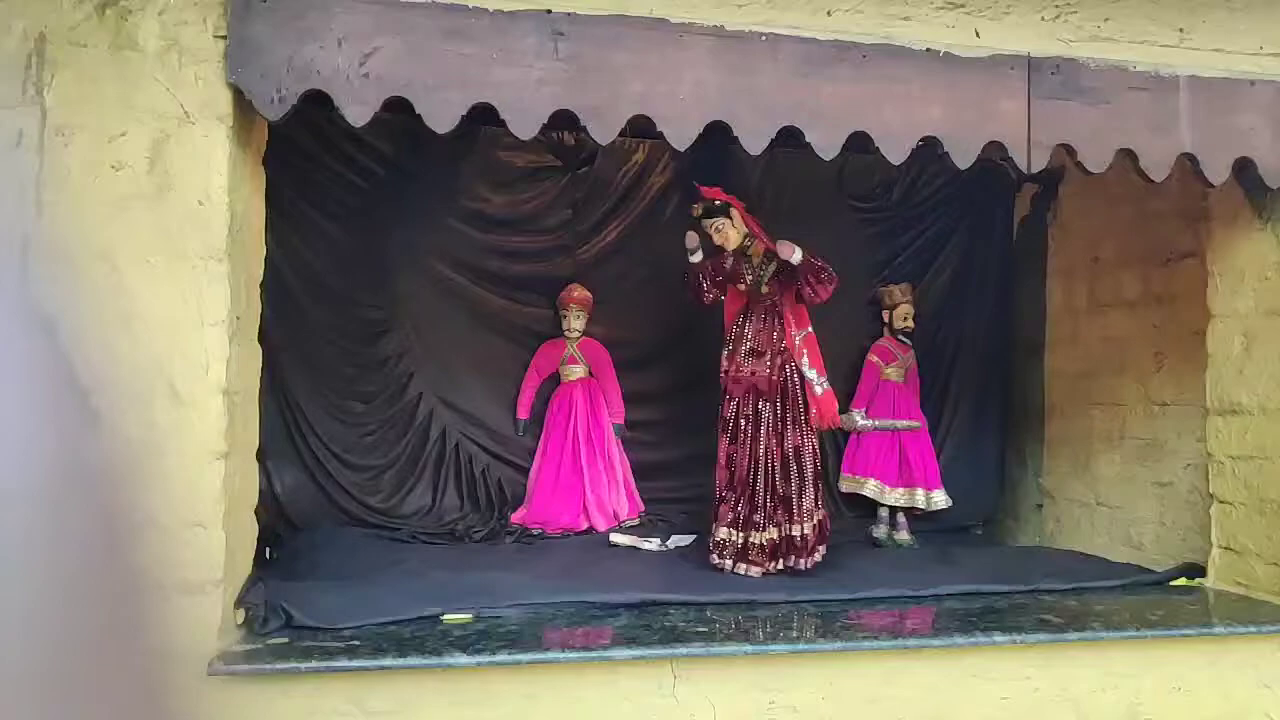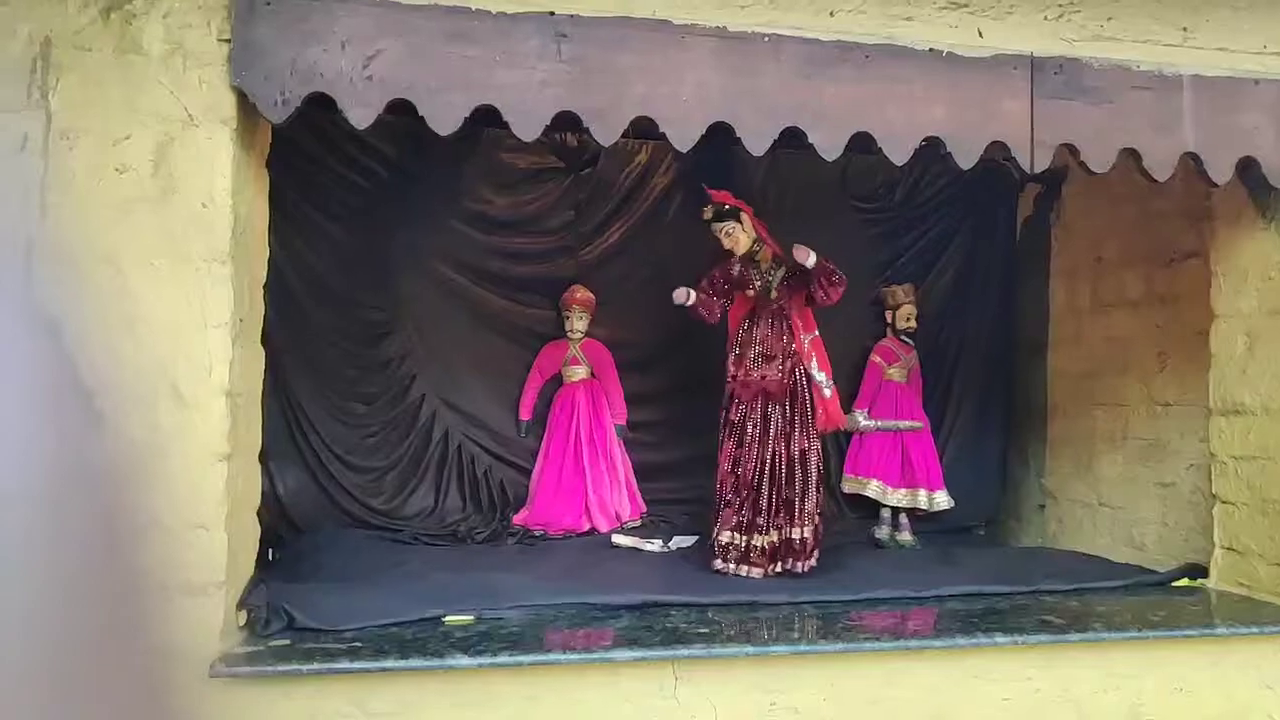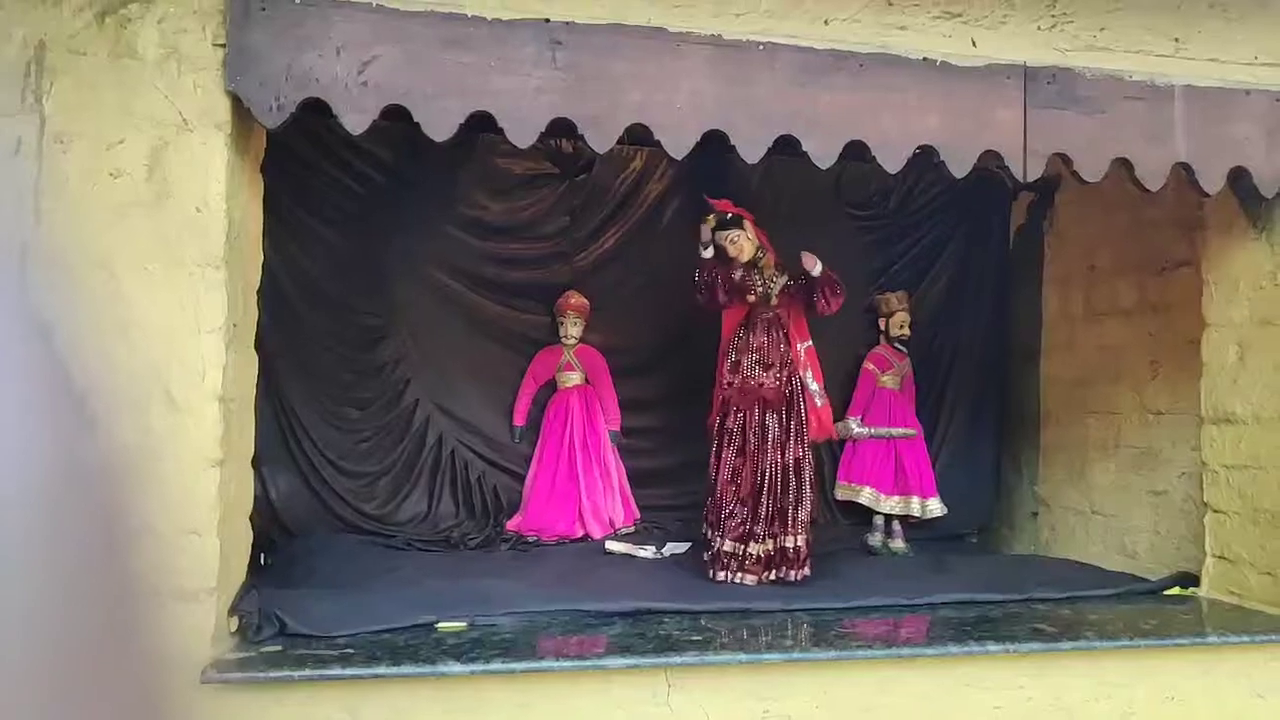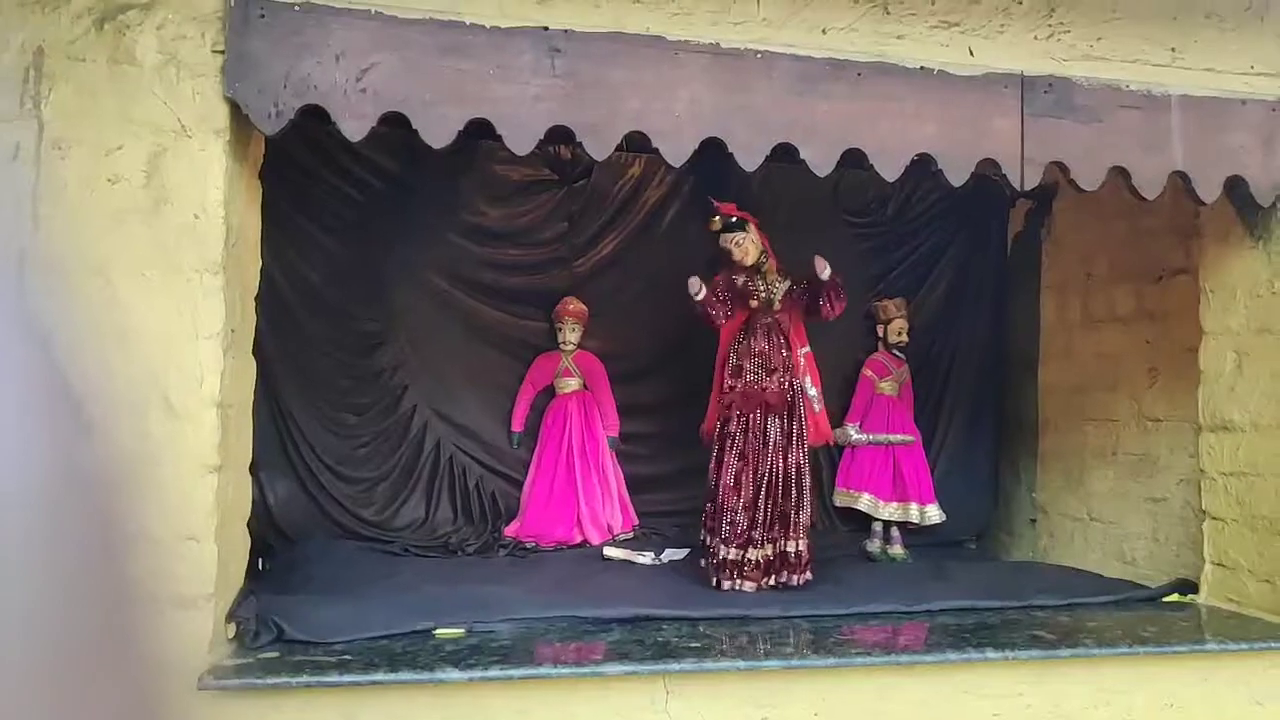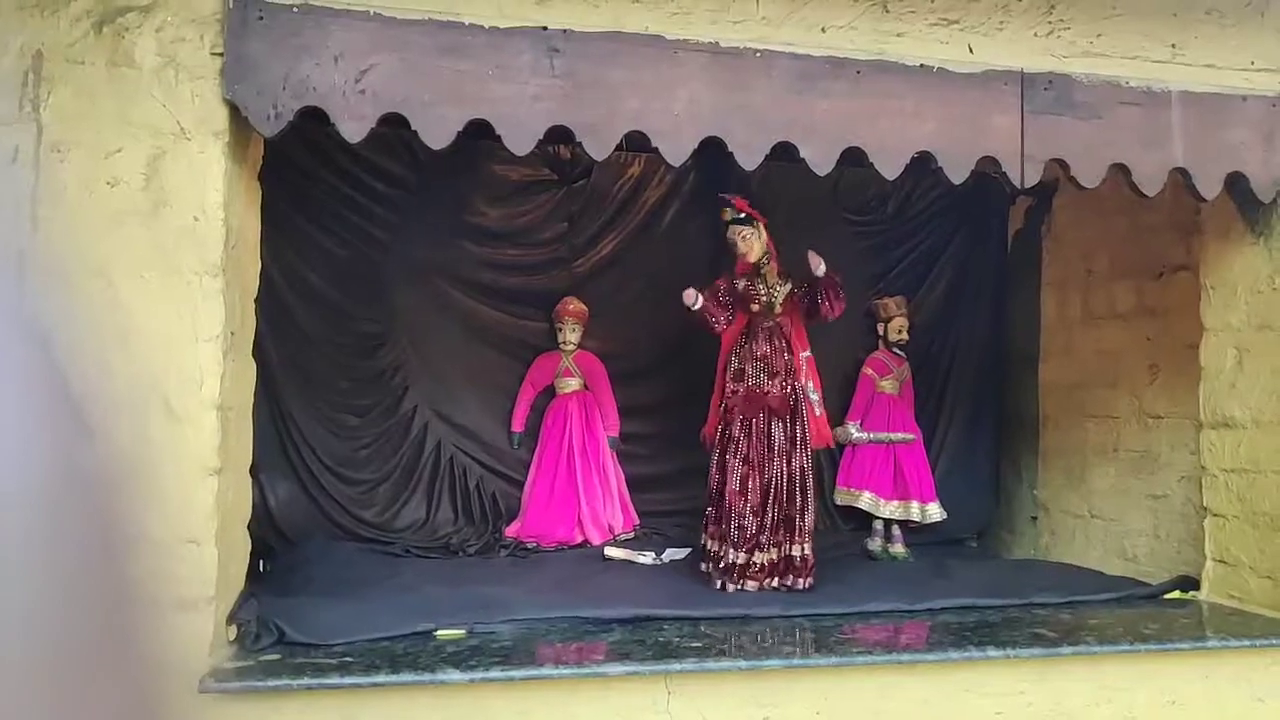
dt=0.2s
person 1, frame 1
left shoulder: (780, 259)
right shoulder: (728, 264)
left elbow: (822, 287)
right elbow: (706, 292)
left wrist: (798, 259)
right wrist: (695, 256)
left hip: (784, 365)
right hip: (746, 368)
left knee: (786, 450)
right knee: (743, 453)
left ankle: (787, 544)
right ankle: (744, 545)
person 1, frame 2
left shoulder: (788, 264)
right shoulder: (732, 271)
left elbow: (831, 291)
right elbow: (713, 308)
left wrist: (812, 263)
right wrist: (691, 298)
left hip: (789, 370)
right hip: (750, 372)
left knee: (790, 455)
right knee: (743, 456)
left ankle: (787, 547)
right ankle: (745, 547)
person 1, frame 3
left shoulder: (788, 274)
right shoulder: (731, 274)
left elbow: (828, 303)
right elbow: (711, 296)
left wrist: (817, 272)
right wrist: (706, 251)
left hip: (783, 380)
right hip: (744, 380)
left knee: (782, 464)
right knee: (738, 464)
left ankle: (779, 554)
right ankle: (736, 555)
person 1, frame 4
left shoulder: (790, 282)
right shoulder: (732, 282)
left elbow: (829, 308)
right elbow: (718, 313)
left wrist: (826, 277)
right wrist: (700, 296)
left hip: (783, 384)
right hip: (744, 386)
left knee: (782, 468)
right knee: (739, 468)
left ankle: (779, 561)
right ankle: (737, 562)
person 1, frame 5
left shoulder: (793, 285)
right shoulder: (735, 284)
left elbow: (830, 310)
right elbow: (717, 318)
left wrist: (822, 274)
right wrist: (697, 304)
left hip: (784, 387)
right hip: (746, 386)
left knee: (784, 471)
right knee: (740, 471)
left ankle: (783, 564)
right ankle: (739, 562)
person 2, frame 1
left shoulder: (908, 351)
right shoulder: (879, 349)
left elbow: (913, 386)
right elbow: (867, 383)
left wrist: (916, 415)
right wrist: (856, 412)
left hip: (907, 417)
right hip: (883, 418)
left knee: (903, 468)
right knee: (885, 468)
left ankle: (899, 523)
right ankle: (884, 522)
person 2, frame 2
left shoulder: (911, 351)
right shoulder: (882, 350)
left elbow: (916, 386)
right elbow: (869, 383)
left wrist: (918, 415)
right wrist: (859, 412)
left hip: (909, 418)
right hip: (886, 418)
left knee: (906, 469)
right knee: (887, 469)
left ankle: (901, 524)
right ankle: (886, 523)
person 2, frame 3
left shoulder: (904, 358)
right shoulder: (876, 357)
left elbow: (909, 394)
right elbow: (863, 391)
left wrist: (911, 422)
right wrist: (852, 420)
left hip: (902, 425)
right hip: (878, 425)
left knee: (899, 477)
right knee: (880, 476)
left ankle: (894, 531)
right ankle: (879, 530)
person 2, frame 4
left shoulder: (903, 365)
right shoulder: (874, 363)
left elbow: (908, 400)
right elbow: (861, 397)
left wrist: (909, 429)
right wrist: (850, 426)
left hip: (901, 431)
right hip: (877, 432)
left knee: (898, 482)
right knee: (880, 482)
left ankle: (893, 537)
right ankle: (878, 536)
person 2, frame 5
left shoulder: (903, 363)
right shoulder: (874, 362)
left elbow: (908, 398)
right elbow: (861, 395)
left wrist: (910, 427)
right wrist: (851, 424)
left hip: (901, 430)
right hip: (878, 430)
left knee: (899, 481)
right knee: (880, 481)
left ankle: (893, 536)
right ankle: (879, 535)
person 3, frame 1
left shoulder: (594, 348)
right shoulder: (550, 349)
left elbow: (610, 382)
right elbow: (531, 379)
left wrist: (617, 418)
right wrist: (522, 414)
left hip: (591, 408)
right hip: (563, 407)
left knee: (593, 461)
right knee: (559, 462)
left ankle: (600, 512)
right ankle: (560, 514)
person 3, frame 2
left shoulder: (597, 349)
right shoulder: (553, 350)
left elbow: (612, 384)
right elbow: (534, 381)
left wrist: (619, 419)
right wrist: (524, 415)
left hip: (594, 409)
right hip: (566, 409)
left knee: (596, 463)
right knee: (562, 464)
left ankle: (602, 513)
right ankle: (562, 516)
person 3, frame 3
left shoulder: (591, 355)
right shoulder: (547, 355)
left elbow: (606, 390)
right elbow: (528, 386)
left wrist: (613, 425)
right wrist: (518, 421)
left hip: (587, 415)
right hip: (560, 414)
left knee: (589, 468)
right knee: (556, 470)
left ankle: (595, 520)
right ankle: (556, 522)
person 3, frame 4
left shoulder: (590, 361)
right shoulder: (545, 361)
left elbow: (605, 395)
right elbow: (526, 392)
left wrist: (612, 431)
right wrist: (516, 427)
left hip: (586, 420)
right hip: (558, 420)
left knee: (587, 474)
right knee: (554, 475)
left ankle: (593, 525)
right ankle: (554, 527)
person 3, frame 5
left shoulder: (590, 361)
right shoulder: (546, 361)
left elbow: (605, 396)
right elbow: (527, 392)
left wrist: (612, 431)
right wrist: (517, 427)
left hip: (586, 420)
right hip: (559, 420)
left knee: (588, 475)
right knee: (555, 476)
left ankle: (594, 526)
right ankle: (554, 528)
